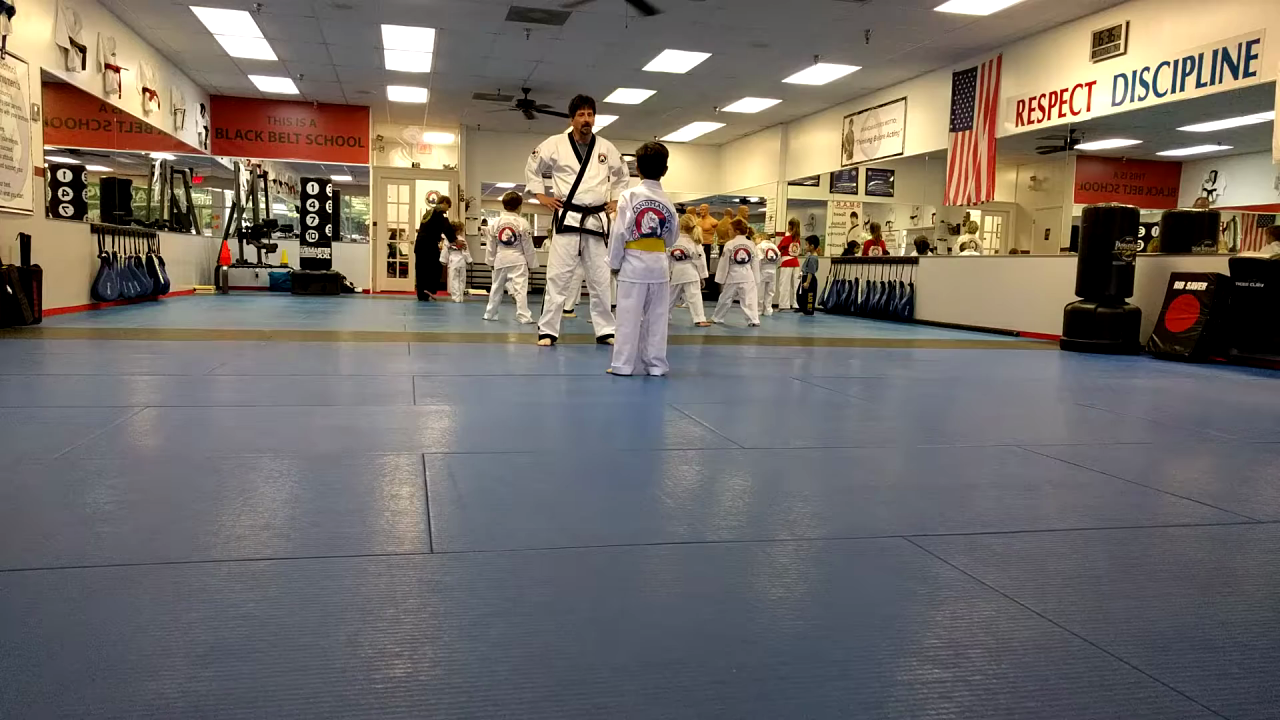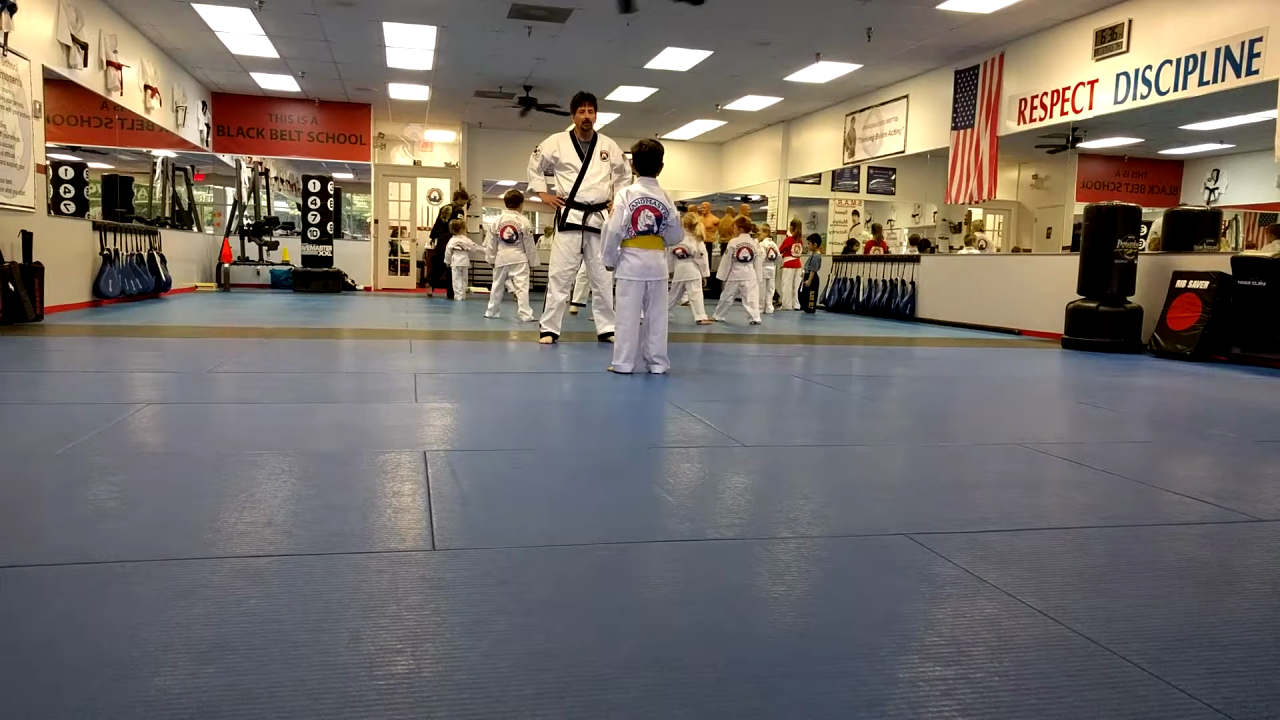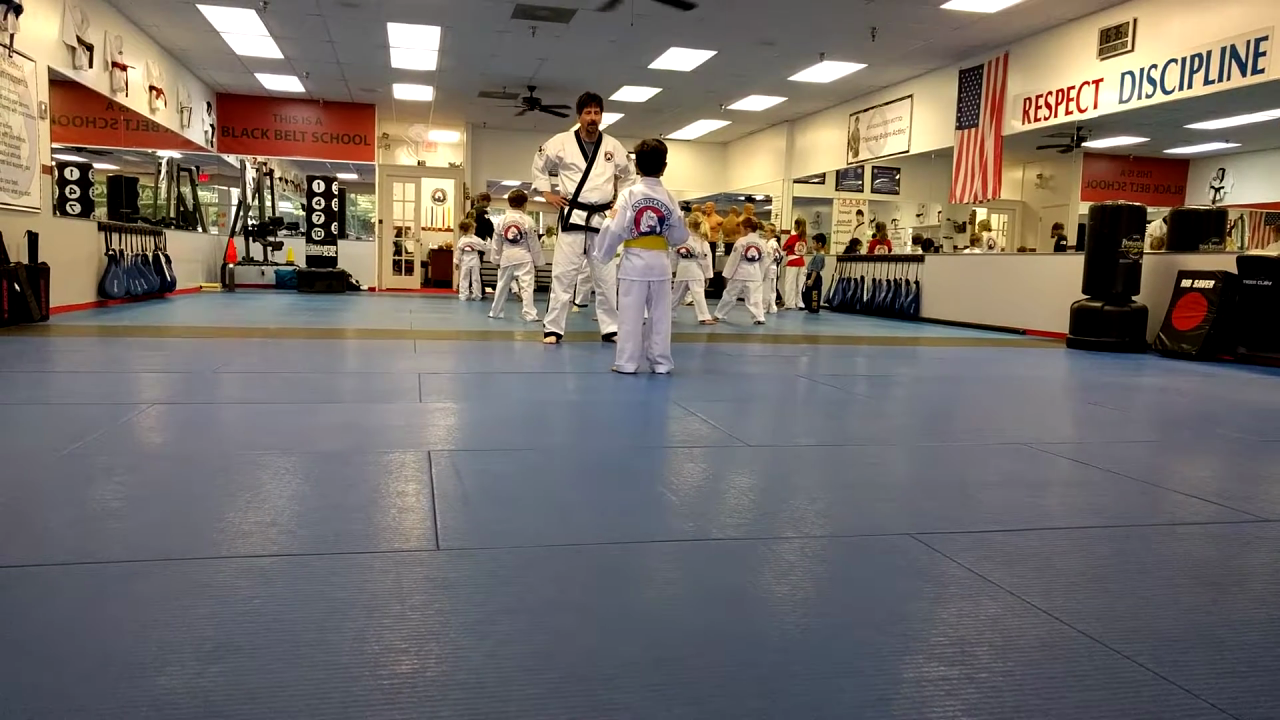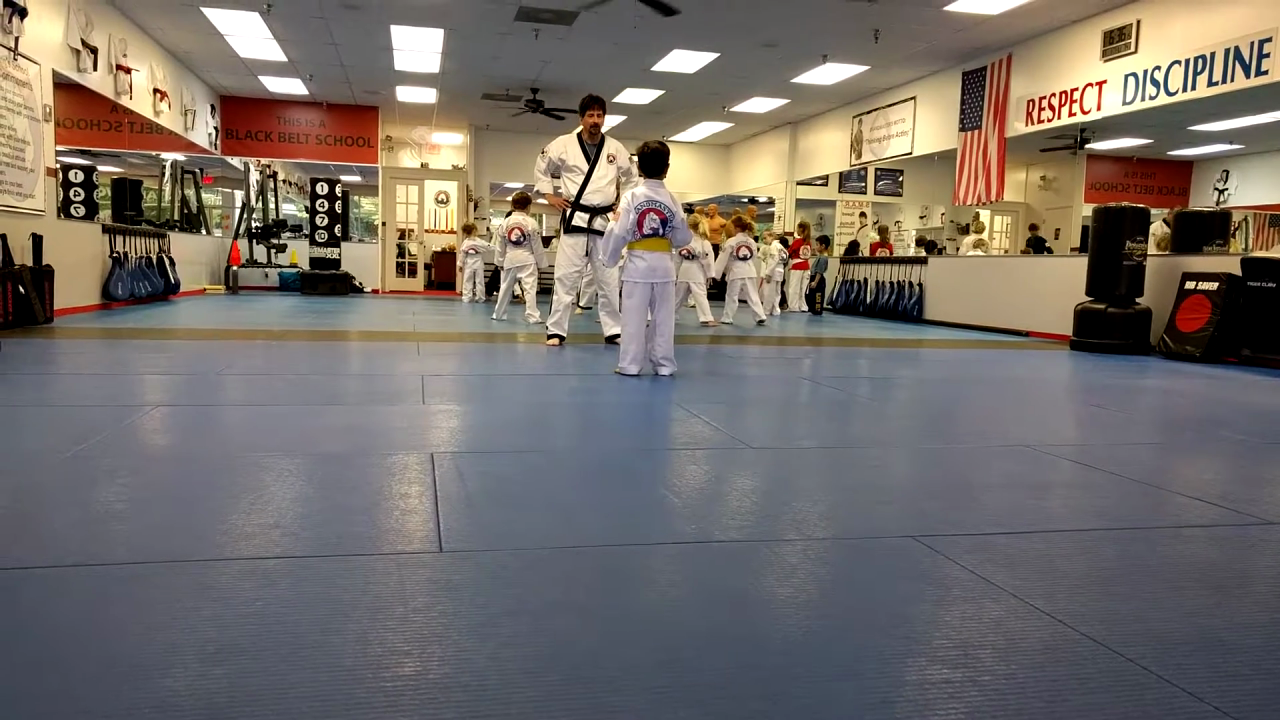
dt=0.5s
person 1, frame 1
left shoulder: (606, 148)
right shoulder: (555, 144)
left elbow: (621, 175)
right elbow: (532, 168)
left wrist: (615, 201)
right wrist: (541, 195)
left hip: (596, 220)
right hip: (567, 219)
left knee: (601, 280)
right knee: (558, 277)
left ankle: (605, 331)
right ankle: (548, 331)
person 1, frame 2
left shoulder: (608, 145)
right shoulder: (557, 142)
left elbow: (624, 173)
right elbow: (535, 166)
right wrist: (543, 193)
left hip: (599, 218)
right hip: (570, 216)
left knee: (602, 278)
right knee: (560, 275)
left ankle: (606, 329)
right ankle: (549, 329)
person 1, frame 3
left shoulder: (613, 146)
right shoulder: (561, 142)
left elbow: (628, 175)
right elbow: (539, 166)
right wrist: (547, 193)
left hip: (602, 218)
right hip: (573, 216)
left knee: (606, 278)
right knee: (563, 275)
left ankle: (610, 328)
right ankle: (553, 328)
person 1, frame 4
left shoulder: (616, 149)
right shoulder: (564, 144)
left elbow: (631, 178)
right elbow: (542, 168)
right wrist: (550, 195)
left hip: (605, 220)
right hip: (575, 219)
left knee: (609, 280)
right knee: (566, 278)
left ankle: (613, 330)
right ankle: (556, 330)
person 2, frame 1
left shoulder: (628, 196)
right shoulder: (668, 202)
left elbow: (619, 233)
right elbow: (671, 238)
left wrist: (615, 263)
left hip: (634, 264)
right hip: (659, 265)
left knee: (629, 316)
right knee: (657, 317)
left ankle: (624, 364)
right ankle: (656, 364)
person 2, frame 2
left shoulder: (625, 194)
right shoulder: (665, 198)
left elbow: (613, 231)
right elbow: (676, 236)
left wrist: (608, 258)
left hip: (631, 261)
right hip: (658, 262)
left knee: (628, 315)
right knee: (656, 315)
left ankle: (624, 362)
right ankle: (657, 362)
person 2, frame 3
left shoulder: (628, 194)
right shoulder: (669, 198)
left elbow: (615, 230)
right elbow: (680, 236)
left wrist: (601, 254)
left hip: (634, 262)
right hip: (660, 263)
left knee: (631, 315)
right knee: (660, 315)
left ankle: (627, 362)
right ankle: (661, 362)
person 2, frame 4
left shoulder: (631, 196)
right shoulder: (672, 200)
left elbow: (618, 233)
right elbow: (683, 238)
left wrist: (609, 258)
left hip: (637, 264)
right hip: (664, 265)
left knee: (634, 317)
right knee: (663, 317)
left ankle: (630, 364)
right ankle: (663, 363)
